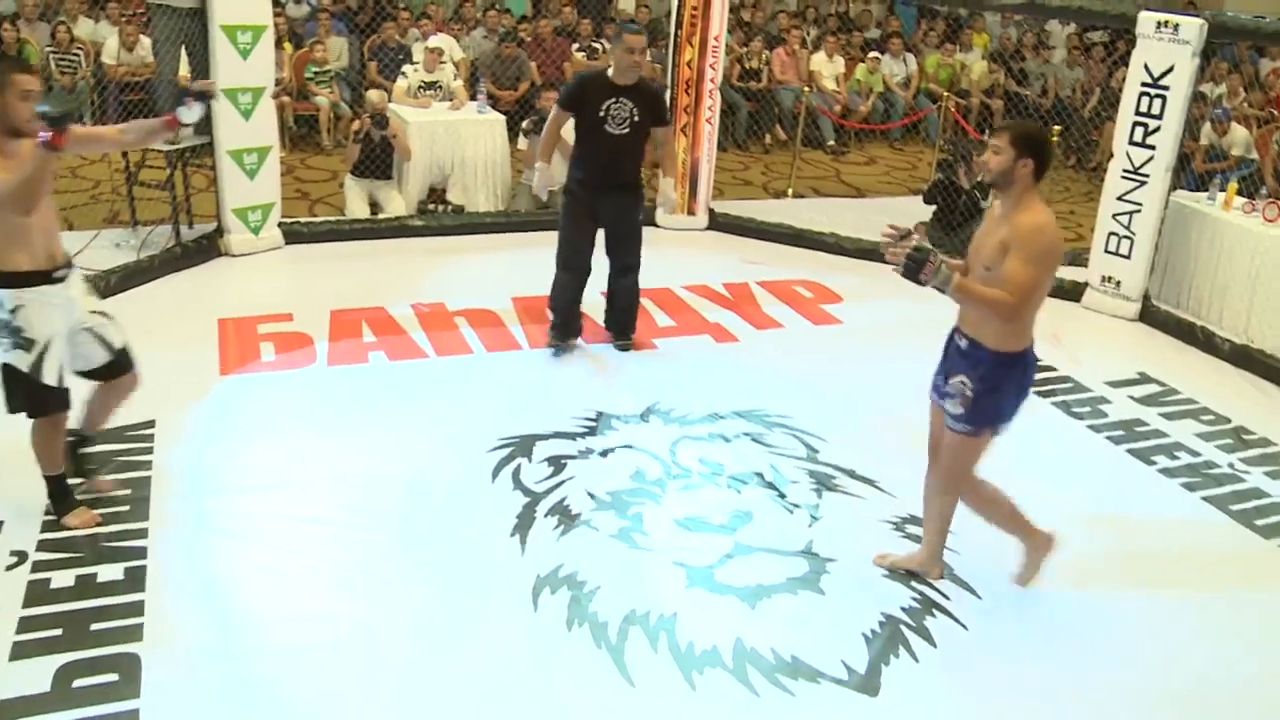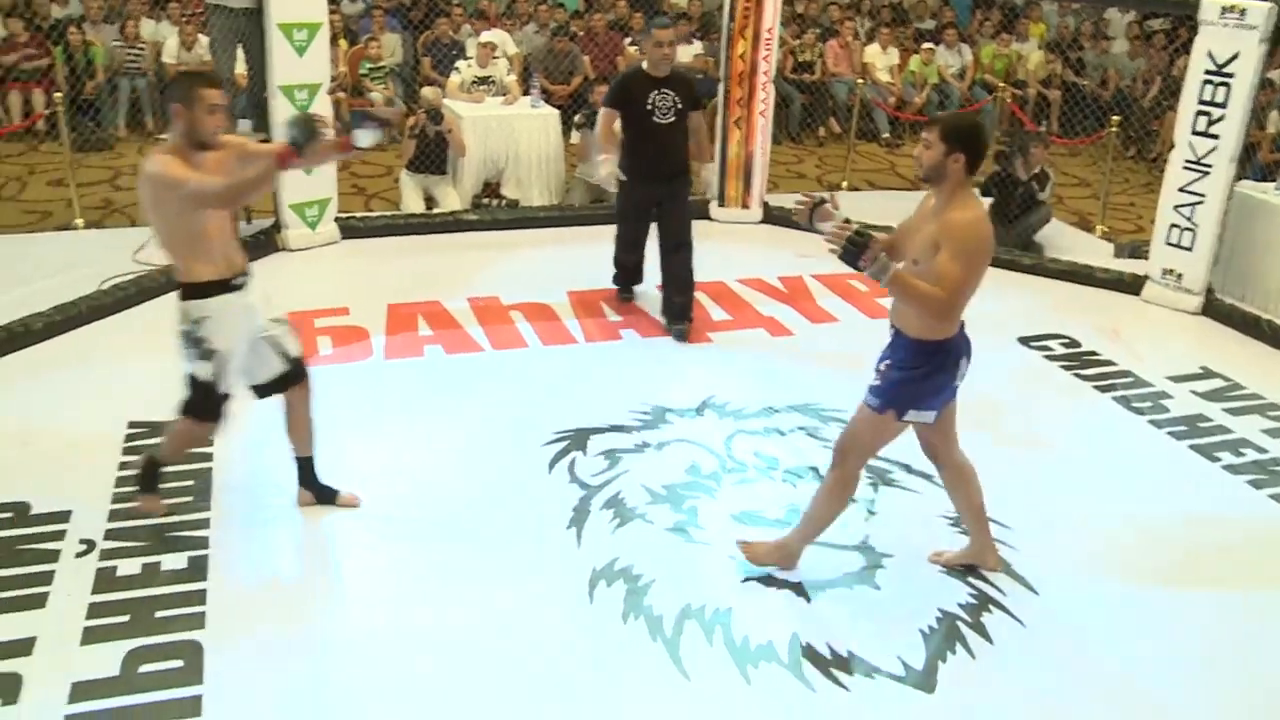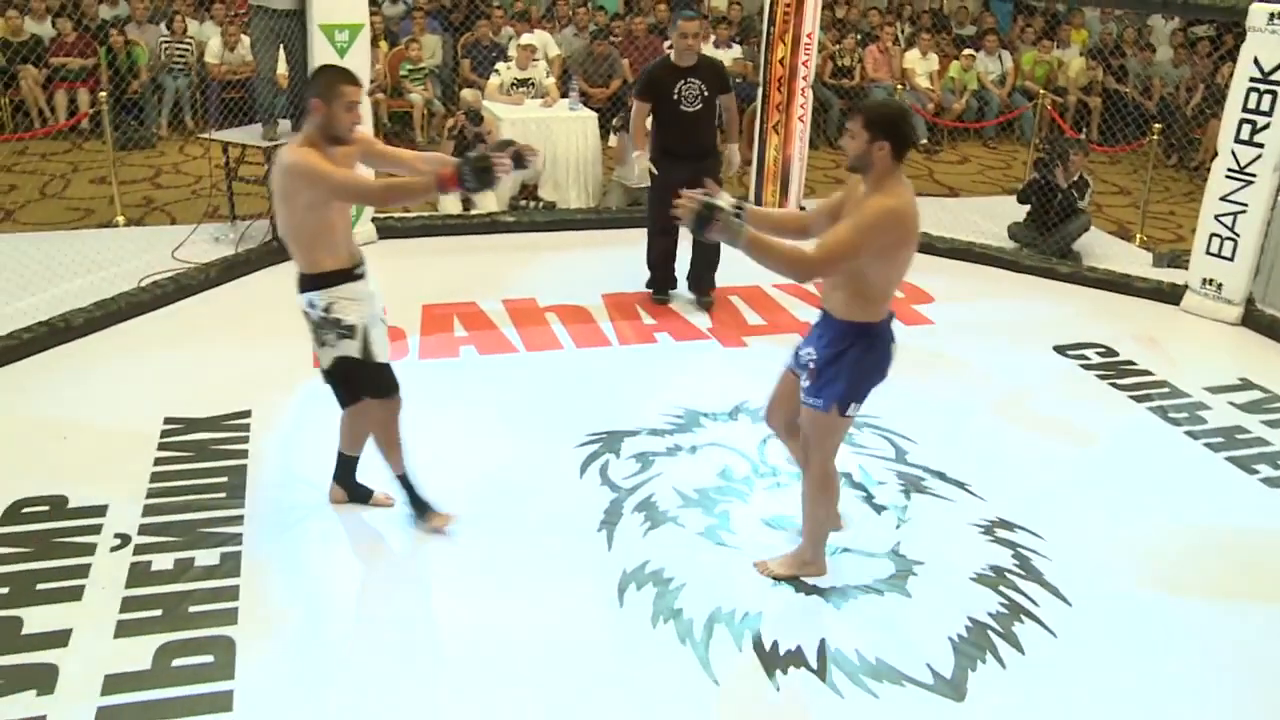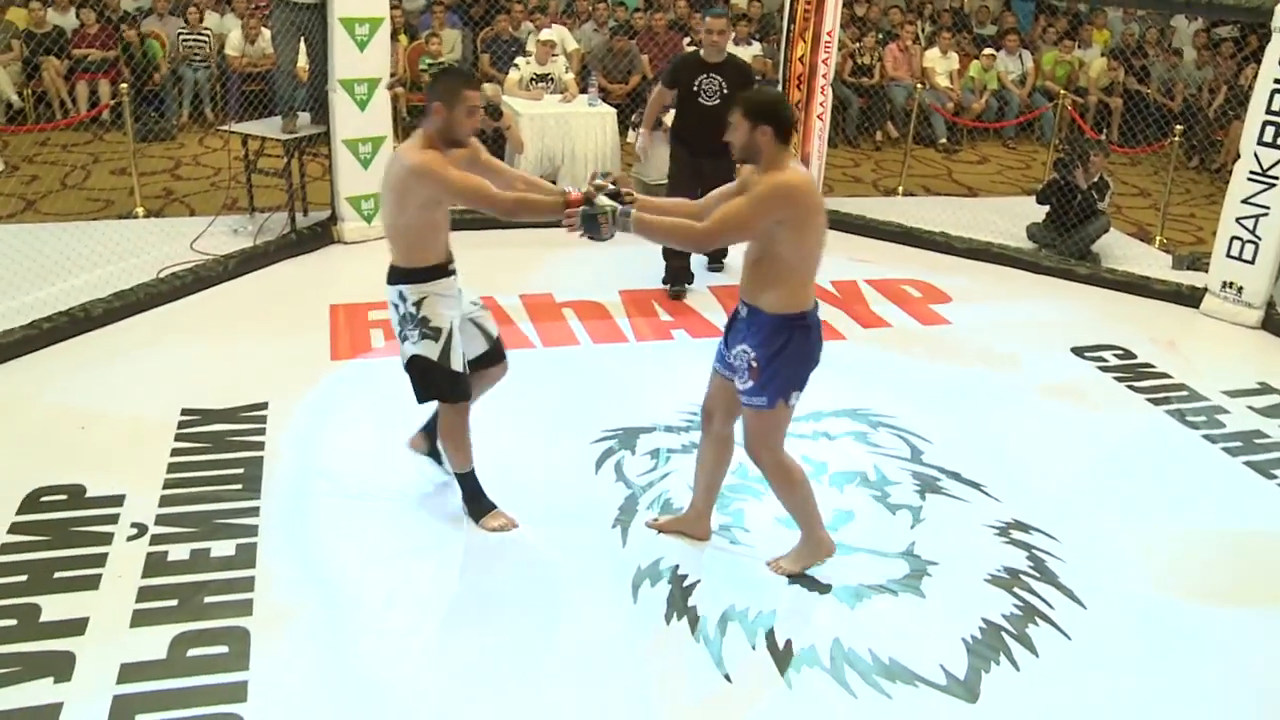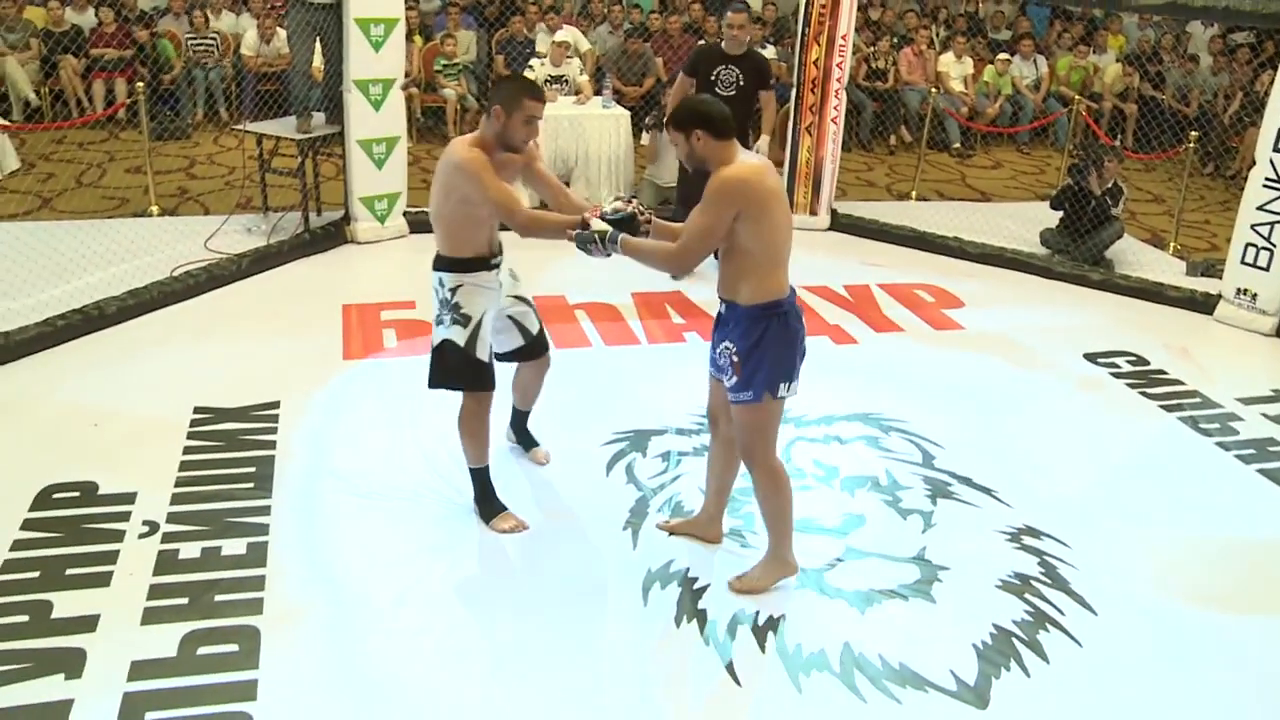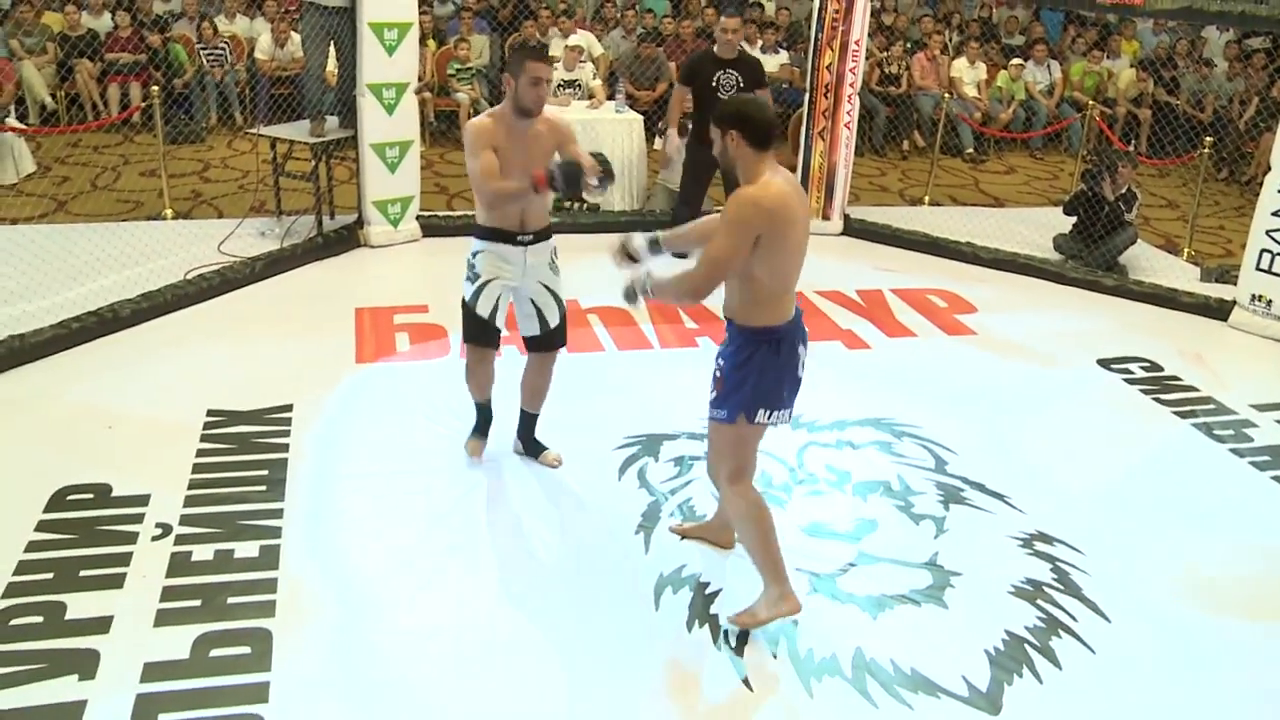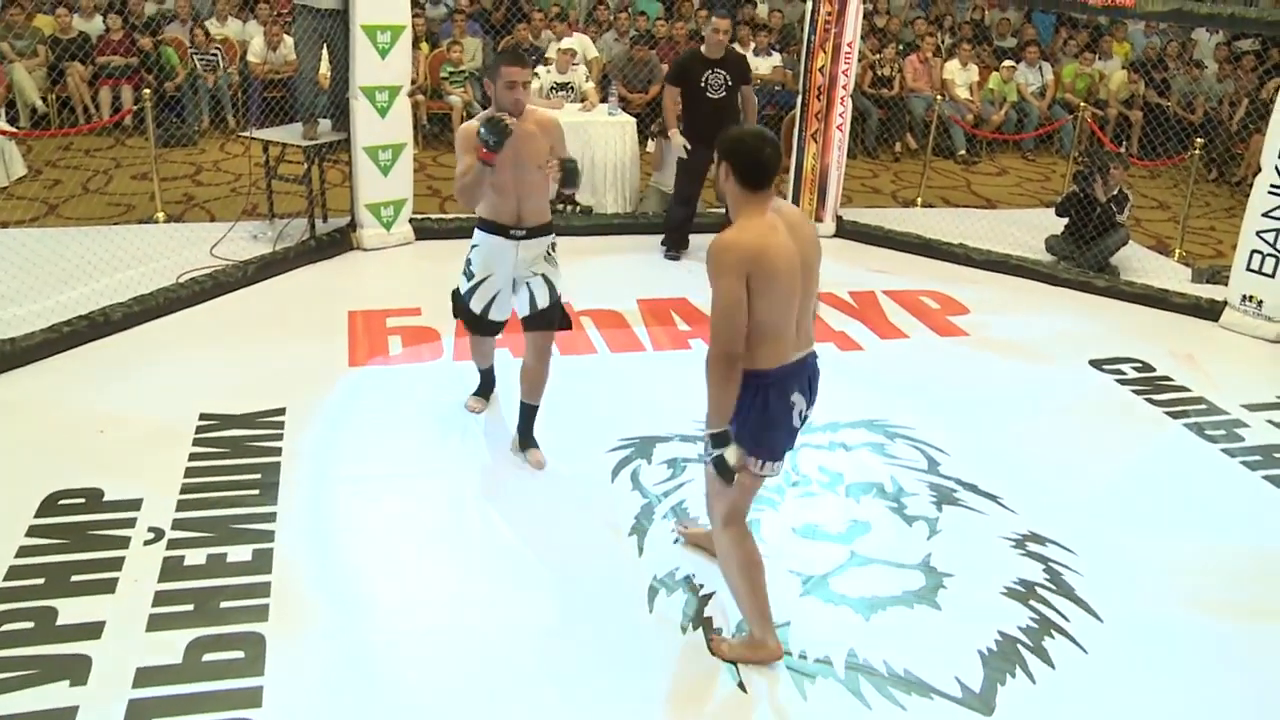
dt=0.3s
person 1, frame 1
left shoulder: (1034, 229)
right shoulder: (998, 209)
left elbow: (1006, 310)
left wrist: (937, 276)
right wrist: (924, 255)
left hip: (995, 368)
right hip: (963, 349)
left knee: (950, 479)
right knee: (941, 461)
left ankle: (1033, 539)
right ankle: (931, 555)
person 1, frame 2
left shoulder: (966, 224)
right shoulder: (936, 202)
left elbow: (941, 306)
right elbow: (893, 247)
left wrist: (874, 266)
right wrist: (834, 224)
left hip: (923, 361)
right hip: (921, 352)
left knee: (848, 455)
right knee: (943, 452)
left ankle: (791, 547)
right ankle: (982, 547)
person 1, frame 3
left shoulder: (888, 210)
right shoulder: (864, 187)
left elbow: (806, 265)
right elbow: (804, 223)
left wrist: (731, 230)
right wrist: (733, 209)
left hip: (857, 342)
right hip: (833, 327)
left knee: (815, 450)
right knee: (780, 417)
left ankle: (811, 554)
right ankle: (827, 510)
person 1, frame 4
left shoulder: (786, 187)
right shoulder: (762, 176)
left elbow: (703, 236)
right elbow: (700, 209)
left wrist: (624, 220)
right wrist: (630, 200)
left hip: (783, 333)
right hip: (751, 320)
left knee: (763, 448)
right knee: (714, 417)
left ankle: (815, 541)
right ankle: (697, 516)
person 1, frame 5
left shoulder: (733, 181)
right shoulder: (749, 167)
left elbow: (680, 262)
right elbow: (703, 237)
left wrist: (616, 243)
right wrist: (650, 225)
left hip: (763, 326)
right hip: (746, 316)
left knee: (756, 449)
right knee: (720, 422)
left ankle: (780, 556)
right ankle: (709, 519)
person 1, frame 6
left shoulder: (754, 201)
right shoulder: (779, 182)
left elbow: (697, 286)
right elbow: (718, 230)
left wrist: (645, 285)
right wrist: (658, 241)
left hip: (759, 346)
right hip: (772, 333)
left knee: (728, 472)
right knee: (731, 444)
left ankle: (779, 593)
right ankle: (723, 525)
person 1, frame 7
left shoulder: (732, 248)
right shoulder: (800, 222)
left elbow: (726, 351)
left wrist: (721, 433)
left hip: (760, 388)
right hip: (795, 383)
left knee: (729, 517)
right knee: (731, 486)
left ankle: (762, 636)
right ankle: (719, 539)
person 2, frame 1
left shoulder: (44, 132)
left elbow: (120, 137)
left wrist: (177, 118)
right wrist: (50, 143)
left hip: (67, 281)
left knee: (123, 378)
right knee: (50, 409)
left ankle: (78, 447)
right ankle: (60, 497)
person 2, frame 2
left shoulder: (226, 148)
right shoulder: (158, 170)
left elbow: (292, 154)
right elbow: (224, 196)
left wrist: (344, 141)
right wrist: (288, 152)
left hip: (243, 292)
right hip: (208, 305)
left knee: (297, 386)
right knee: (204, 417)
left ankle: (309, 483)
right ankle: (150, 473)
person 2, frame 3
left shoulder: (351, 143)
right shoulder: (296, 163)
left elbow: (414, 161)
right elbow: (376, 193)
left wrist: (477, 162)
right wrist: (454, 179)
left hip: (357, 284)
right hip: (329, 296)
left knee: (367, 397)
right knee: (382, 397)
left ankle: (344, 482)
right ankle: (416, 500)
person 2, frame 4
left shoulder: (460, 146)
right shoulder: (417, 164)
left elbow: (518, 184)
right elbow: (500, 203)
left wrist: (580, 197)
right wrist: (575, 202)
left hip: (447, 279)
right hip: (418, 290)
left knee: (492, 364)
right knee: (455, 396)
left ankle: (428, 435)
right ankle: (473, 496)
person 2, frame 5
left shoulder: (518, 150)
right shoulder: (465, 160)
left elbow: (558, 196)
right elbow: (522, 221)
left wrist: (604, 213)
right wrist: (591, 223)
left hip: (496, 269)
right hip: (462, 279)
left knee: (536, 357)
right knee: (477, 389)
left ankle: (519, 432)
right ankle: (484, 496)
person 2, frame 6
left shoulder: (555, 127)
right shoulder: (481, 129)
left elbow: (587, 173)
right elbow: (489, 195)
left wrist: (597, 173)
right wrist: (545, 179)
left hip: (540, 247)
right hip: (493, 248)
left knee: (545, 352)
right knee: (480, 353)
left ankle: (526, 437)
right ankle: (481, 422)
person 2, frame 7
left shoulder: (548, 124)
right shoulder: (471, 132)
left elbow: (569, 184)
right elbow: (467, 199)
left wrist: (568, 176)
right wrist: (487, 152)
left hip: (538, 242)
right hip: (491, 241)
left knee: (541, 338)
right knee: (479, 330)
left ankle: (525, 432)
right ankle: (486, 382)
person 3, frame 1
left shoulder: (651, 96)
right shoulder: (585, 84)
left elbow: (665, 141)
right elbow: (555, 121)
left wrist: (667, 180)
right wrist: (542, 166)
left hip: (626, 193)
right hip: (582, 189)
left knee: (625, 263)
right knee: (572, 260)
left ankle: (621, 328)
right ankle: (563, 327)
person 3, frame 2
left shoulder: (685, 84)
right shoulder: (627, 82)
left elbow: (697, 126)
right elbow: (605, 122)
left wrist: (706, 165)
right wrist: (606, 159)
left hip: (676, 179)
right hip: (635, 178)
left knee: (677, 246)
right knee: (630, 240)
left ankle: (678, 315)
right ankle: (626, 282)
person 3, frame 3
left shoulder: (714, 69)
right shoulder: (655, 73)
left elbow: (728, 106)
right elbow: (638, 116)
left wrist: (733, 144)
right wrist: (640, 153)
left hip: (706, 159)
right hip: (665, 160)
right knee: (662, 224)
left ankle: (702, 284)
right ankle: (661, 283)
person 3, frame 4
left shoulder: (740, 69)
right shoulder: (682, 64)
right elbow: (660, 96)
right wrist: (645, 132)
left hip: (721, 153)
right hip: (685, 151)
left ankle: (715, 254)
right ankle: (677, 276)
person 3, frame 5
left shoulder: (759, 64)
right shoulder: (703, 54)
left elbow: (769, 102)
right elbow: (681, 84)
left wrist: (765, 137)
left hip: (736, 142)
right knee: (689, 193)
person 3, frame 6
left shoulder: (752, 65)
right shoulder: (698, 62)
left elbow: (764, 100)
right elbow: (678, 96)
right wrist: (672, 132)
right hip: (701, 142)
right knee: (690, 195)
person 3, frame 7
left shoulder: (739, 62)
right shoulder: (686, 61)
left elbow: (747, 96)
right elbow: (670, 96)
right wrist: (674, 132)
right hip: (695, 140)
right knee: (685, 192)
right ankle: (674, 242)
